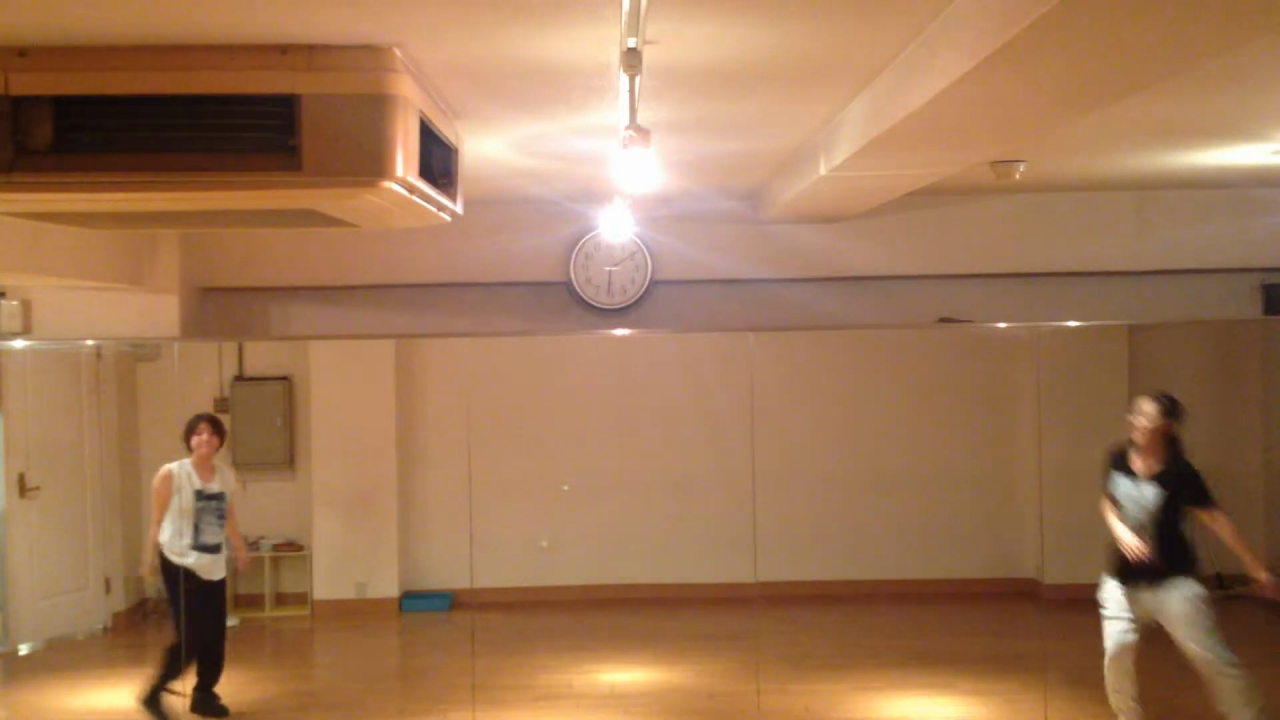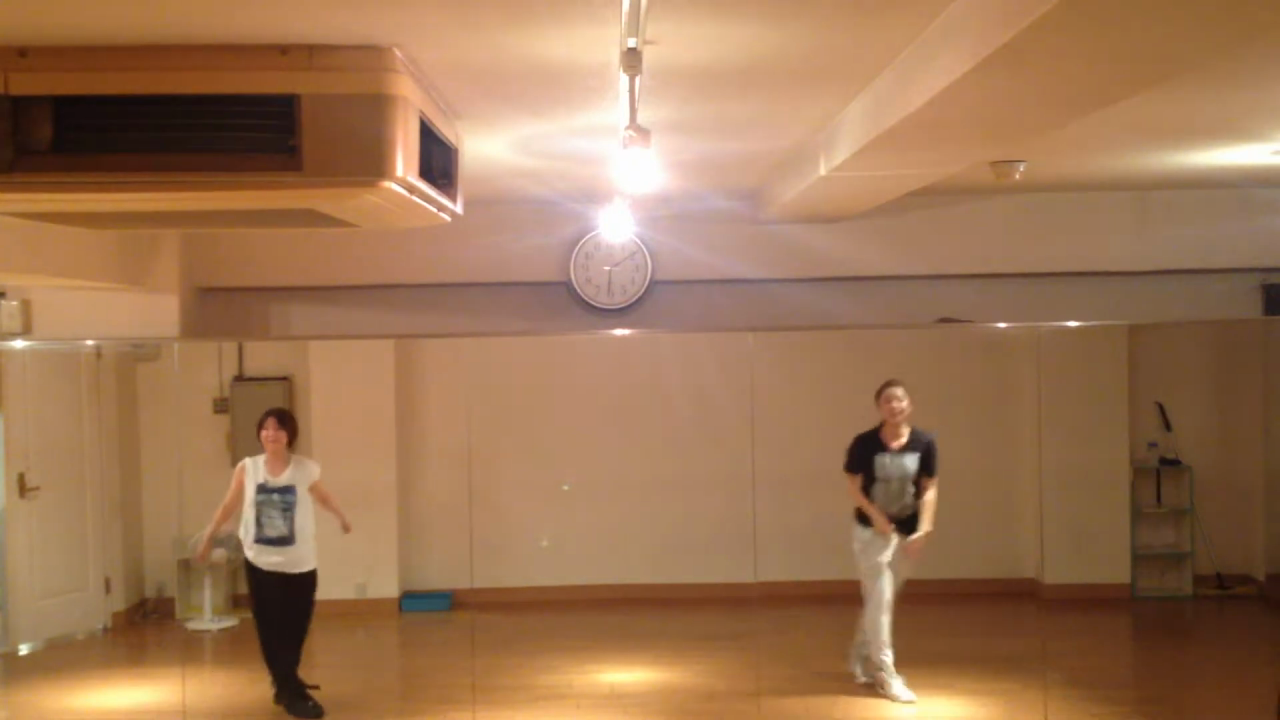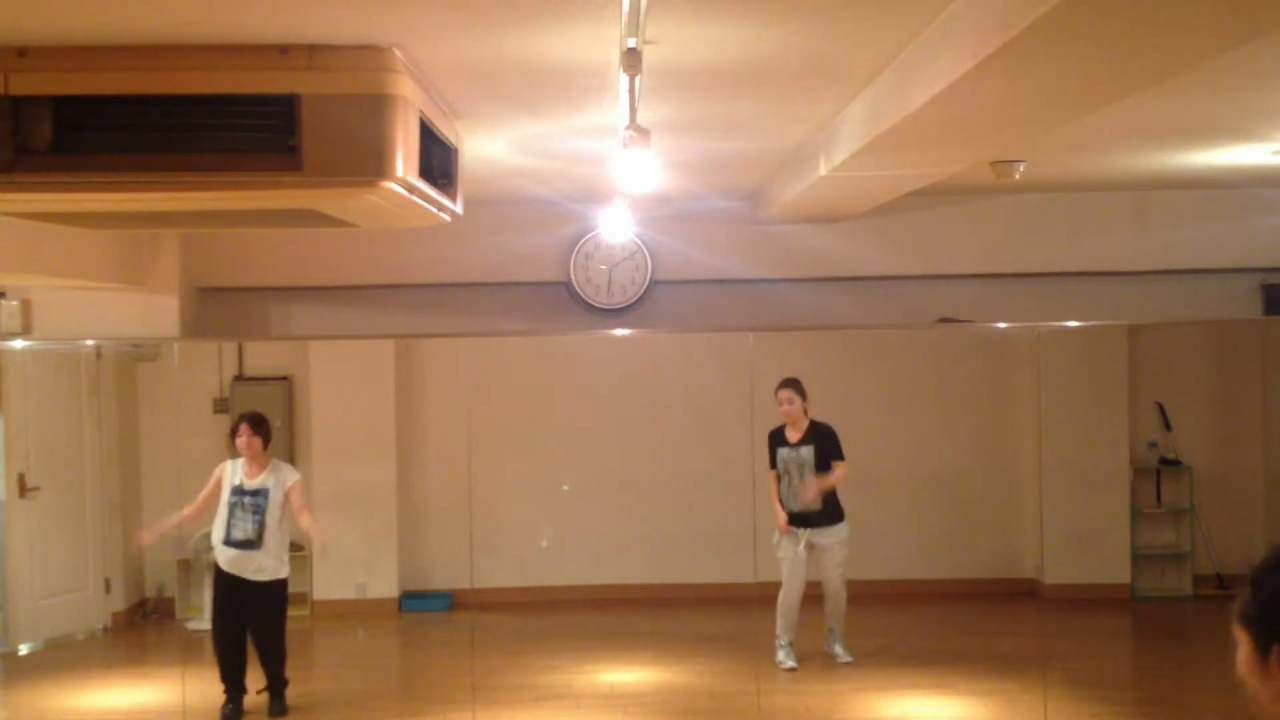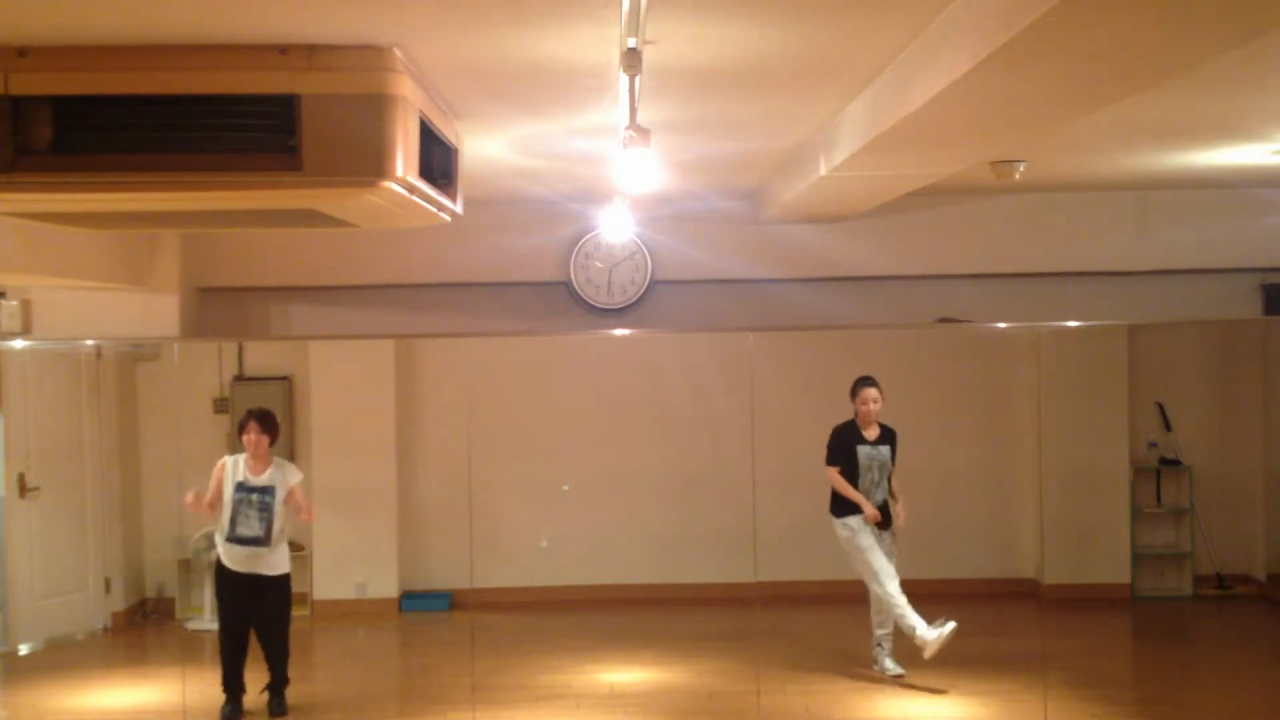
dt=1s
person 1, frame 1
left shoulder: (1181, 474)
right shoulder: (1118, 459)
left elbow: (1216, 520)
left wrist: (1255, 569)
right wrist: (1118, 530)
left hip: (1172, 581)
right hip: (1122, 580)
left knee: (1210, 656)
right knee: (1116, 653)
person 1, frame 2
left shoulder: (924, 442)
right shoulder: (864, 443)
left elbow: (929, 489)
right elbow: (854, 486)
left wrist: (923, 529)
right wrist: (876, 516)
left hip: (905, 529)
right hip: (871, 529)
left knee: (883, 600)
right knee: (878, 600)
left ankle: (861, 656)
right ankle: (888, 676)
person 1, frame 3
left shoulder: (823, 433)
right shoulder: (775, 437)
left elbow: (841, 471)
left wrist: (818, 484)
right wrist: (777, 510)
left hip: (828, 523)
right hip: (791, 525)
left knee: (834, 585)
right knee: (792, 587)
left ankle: (835, 639)
right ankle: (784, 645)
person 1, frame 4
left shoulder: (889, 435)
right shoulder: (842, 434)
right elbow: (832, 475)
left wrist: (898, 502)
right wrist: (864, 503)
left hip: (880, 518)
right hip: (851, 517)
left knee: (883, 583)
right knee: (883, 577)
left ankle: (882, 652)
right ankle: (922, 633)
person 2, frame 1
left shoulder: (225, 476)
right shoulder: (170, 474)
right elbow: (156, 521)
left wrist: (240, 549)
right wrist: (148, 560)
left hip: (215, 568)
right hip: (179, 565)
left knee: (214, 636)
right knee: (191, 636)
left ankle: (204, 694)
right ankle: (155, 692)
person 2, frame 2
left shoulder: (305, 469)
right shoulder: (246, 468)
left elbow: (322, 496)
right elbow: (228, 507)
left wrist: (342, 517)
right wrist: (206, 539)
left hip: (300, 563)
right hip: (260, 562)
left knee: (296, 628)
right knee: (272, 629)
left ankle: (285, 686)
right ankle: (293, 694)
person 2, frame 3
left shoulder: (285, 475)
right shoulder: (226, 471)
left elbow: (301, 512)
right elbow: (197, 508)
left wrist: (315, 535)
right wrist: (157, 530)
left hip: (268, 572)
right hip: (228, 569)
left knee: (269, 638)
right knee: (225, 637)
left ankle: (277, 692)
right ankle: (233, 695)
person 2, frame 4
left shoulder: (287, 472)
right shoulder: (227, 466)
left elbow: (302, 509)
right elbow: (208, 507)
left wrist: (306, 514)
right wrist: (196, 501)
left hip: (273, 569)
right hip: (232, 567)
left knee: (274, 636)
right knee: (232, 635)
left ankle: (277, 693)
